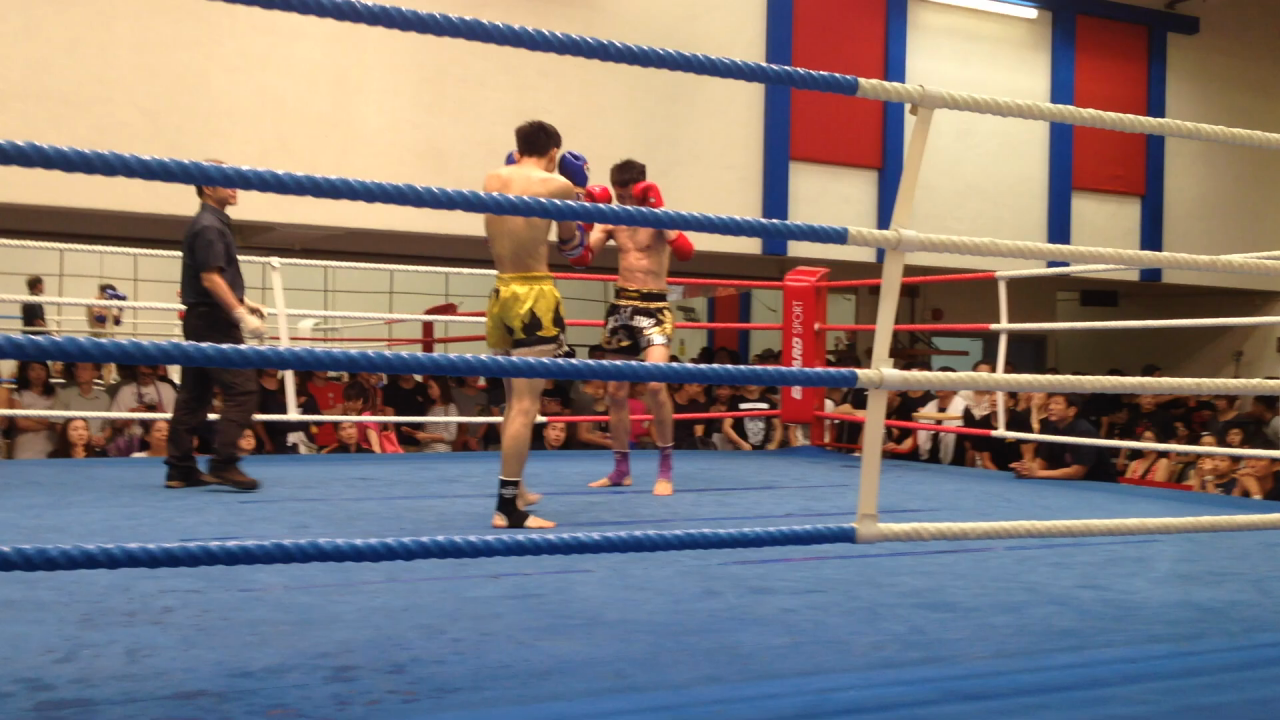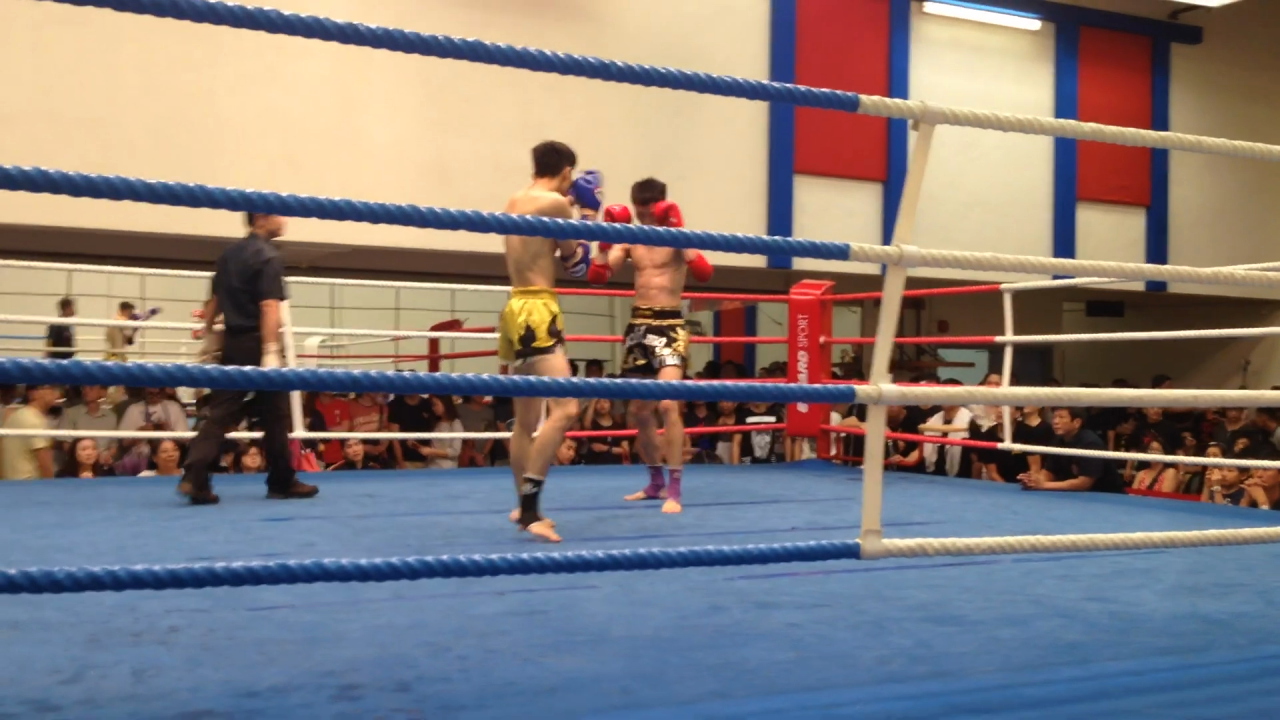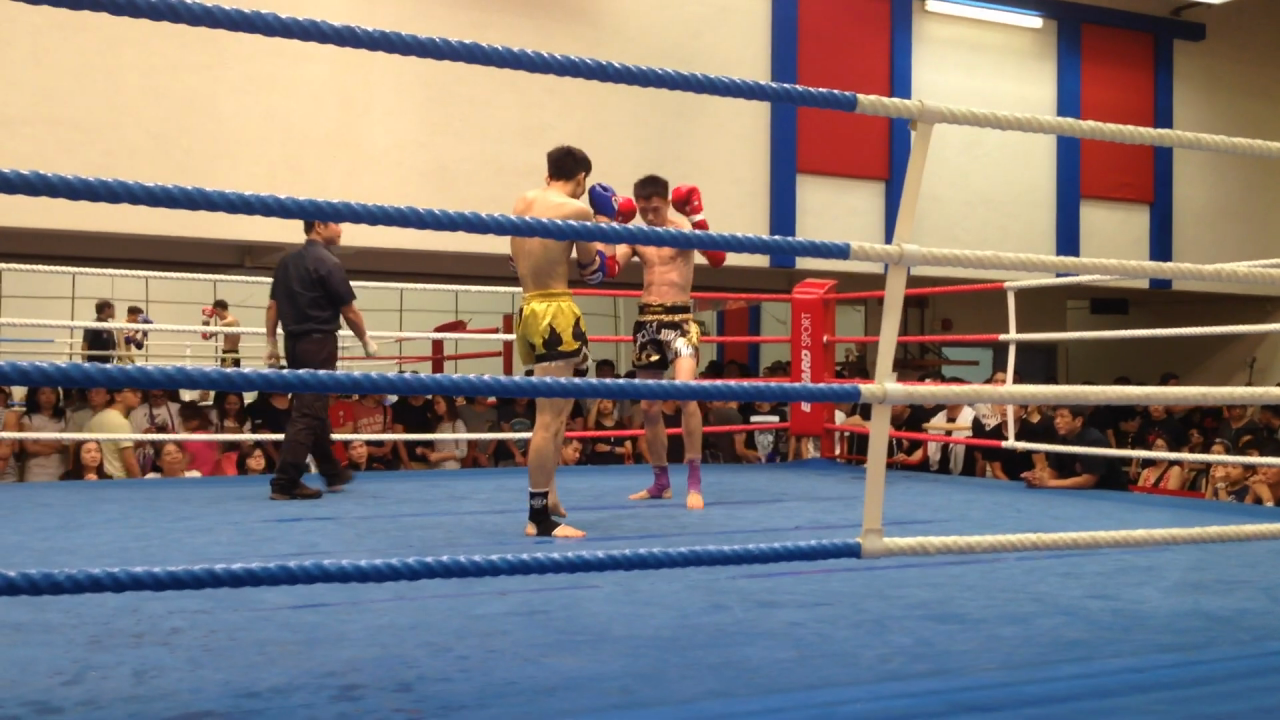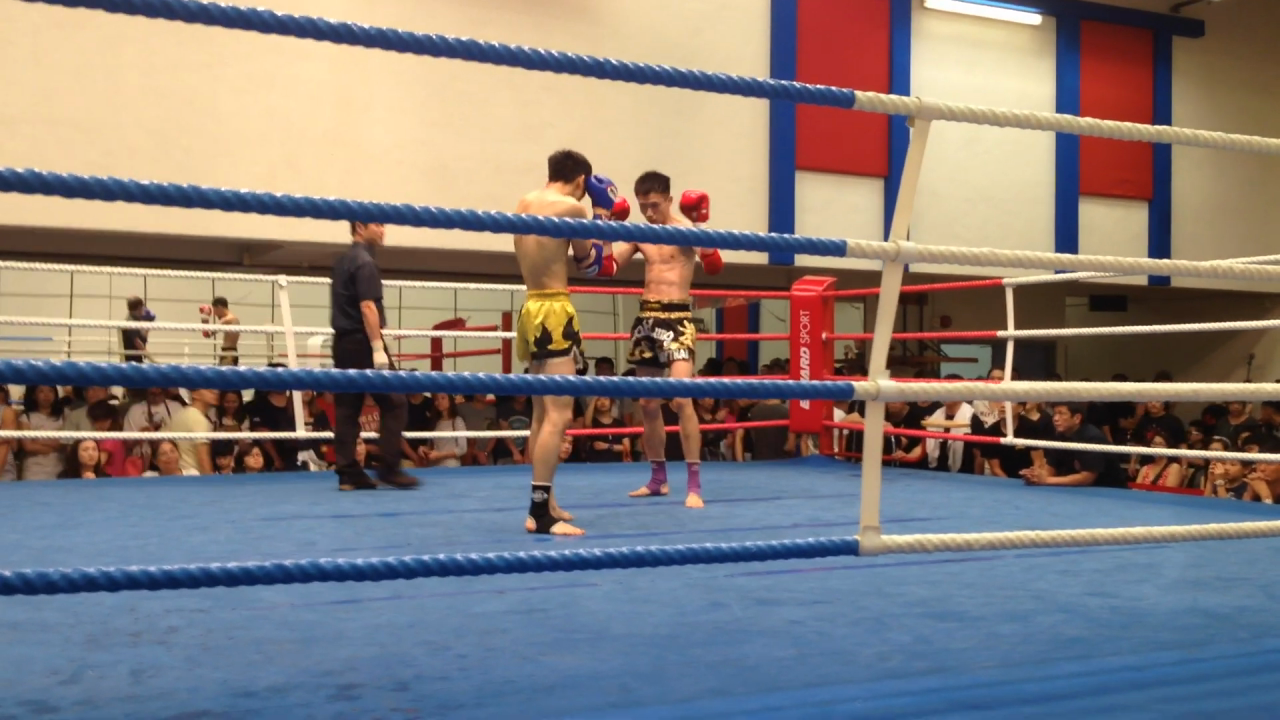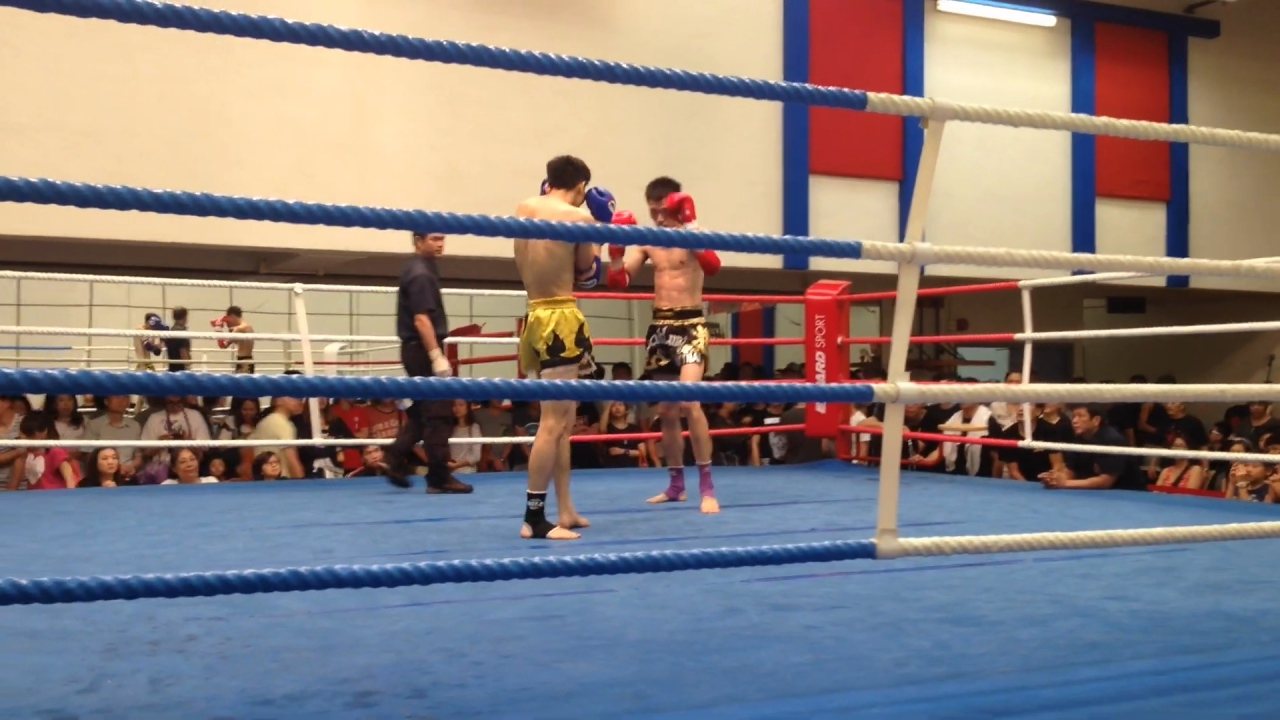
dt=0.5s
person 1, frame 1
left shoulder: (493, 179)
right shoulder: (556, 185)
right elbow: (574, 246)
right wrist: (578, 189)
left hip: (502, 294)
right hip: (534, 296)
left knee: (515, 402)
right knee: (525, 406)
left ankle: (515, 489)
right ankle: (507, 508)
person 1, frame 2
left shoulder: (516, 200)
right shoulder: (555, 203)
right elbow: (578, 264)
right wrist: (588, 212)
left hip: (517, 309)
right hip: (536, 311)
left knee: (525, 421)
right knee: (565, 409)
left ankle: (527, 506)
right ankle: (528, 502)
person 1, frame 3
left shoulder: (524, 201)
right shoulder: (578, 210)
right elbow: (593, 272)
right wrist: (603, 221)
left hip: (529, 311)
right hip: (556, 313)
left knee: (552, 413)
right knee: (550, 420)
left ankle: (547, 497)
right ankle: (539, 516)
person 1, frame 4
left shoulder: (527, 202)
right shoulder: (571, 208)
right elbow: (591, 264)
right wrist: (601, 212)
left hip: (533, 309)
right hip: (553, 312)
left knee: (542, 416)
right knee: (558, 416)
left ankle: (546, 503)
right ankle: (539, 511)
person 1, frame 5
left shoulder: (524, 209)
right shoulder: (579, 218)
right elbow: (588, 275)
right wrist: (601, 227)
left hip: (535, 317)
right hip: (561, 319)
left knee: (561, 420)
right knee: (554, 423)
left ankle: (565, 509)
right ankle: (534, 517)
person 2, frame 1
right shoulder: (612, 221)
left elbow: (685, 252)
right elbow: (579, 258)
left wrist: (659, 209)
left hip: (653, 307)
right hip: (621, 306)
left knee: (655, 383)
right knee: (616, 392)
left ankle: (665, 468)
right ankle: (621, 469)
person 2, frame 2
right shoulder: (629, 241)
left elbow: (704, 273)
right elbow: (597, 276)
left wrist: (678, 231)
right wrist: (606, 237)
left hip: (668, 325)
right hip: (638, 325)
left knee: (667, 404)
right knee: (639, 411)
left ankle: (674, 490)
right ankle: (656, 482)
person 2, frame 3
left shoulder: (683, 230)
left elbow: (717, 259)
right elbow: (608, 269)
left wrist: (696, 217)
left hip: (678, 319)
right hip: (647, 322)
left knee: (686, 394)
right knee: (649, 407)
left ankle: (694, 482)
right ankle: (661, 482)
person 2, frame 4
left shoulder: (685, 229)
left elbow: (714, 266)
right elbow: (606, 268)
left wrist: (700, 223)
left hip: (676, 318)
right hip: (646, 318)
left knee: (681, 399)
right knee: (648, 403)
left ankle: (694, 485)
right ankle: (658, 479)
person 2, frame 5
right shoulder: (647, 242)
left elbow: (712, 265)
right elbow: (617, 280)
left wrist: (689, 223)
right wrist: (617, 243)
left hip: (690, 324)
right hip: (660, 326)
left knee: (689, 402)
right knee: (667, 411)
left ankle: (707, 488)
right ankle: (676, 484)
person 3, frame 1
left shoulder: (209, 224)
right shoulder: (209, 226)
right elbow: (210, 279)
left wrist: (243, 304)
right wrist: (241, 314)
left hip: (198, 320)
right hip: (213, 321)
left knee: (193, 395)
right knee: (242, 389)
left ankle: (180, 469)
right ankle: (223, 464)
person 3, frame 2
left shoulder: (230, 254)
right shoulder: (268, 256)
left elbow: (215, 300)
right elbow: (270, 307)
left wrist: (209, 338)
right wrist: (271, 352)
left hip: (233, 342)
right hip: (255, 343)
left knee: (222, 412)
right knee: (275, 415)
left ankle: (195, 477)
right ankle: (282, 482)
person 3, frame 3
left shoulder: (287, 261)
right shoulder: (328, 262)
left elbow: (273, 305)
right elbow: (348, 310)
left wrist: (271, 343)
right wrist: (366, 340)
left hip: (294, 342)
right hip: (319, 343)
left knee: (313, 409)
right knee: (309, 414)
left ankle: (331, 471)
right ankle: (286, 481)
person 3, frame 4
left shoulder: (342, 261)
right shoulder: (364, 261)
right elbow: (368, 307)
right wrist: (378, 348)
left hip: (341, 342)
right hip: (361, 342)
left knee: (346, 409)
right knee: (393, 403)
left ankle: (349, 474)
right ankle: (390, 470)
person 3, frame 5
left shoulder: (422, 271)
right shoulder: (420, 274)
right elbow: (420, 319)
right wrist: (437, 356)
left hip: (418, 351)
right hip: (422, 351)
left knee: (421, 412)
right knee: (438, 414)
left ankle: (396, 460)
right ankle: (438, 478)
